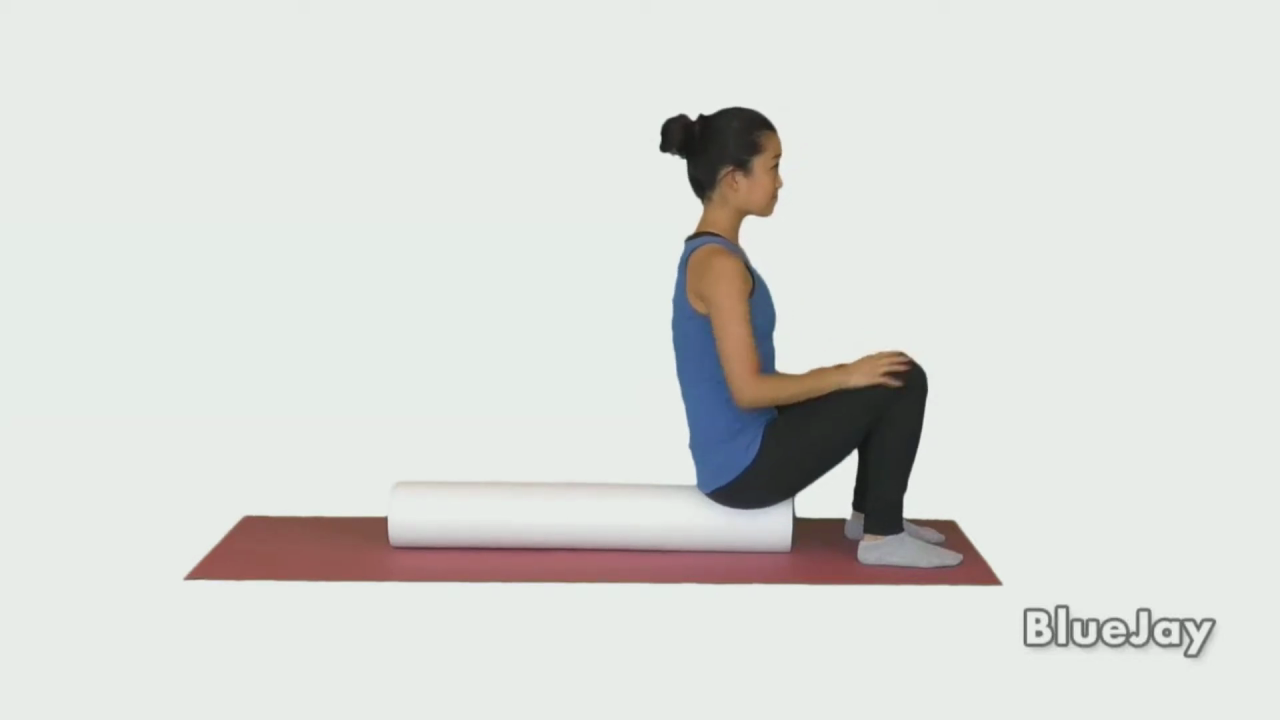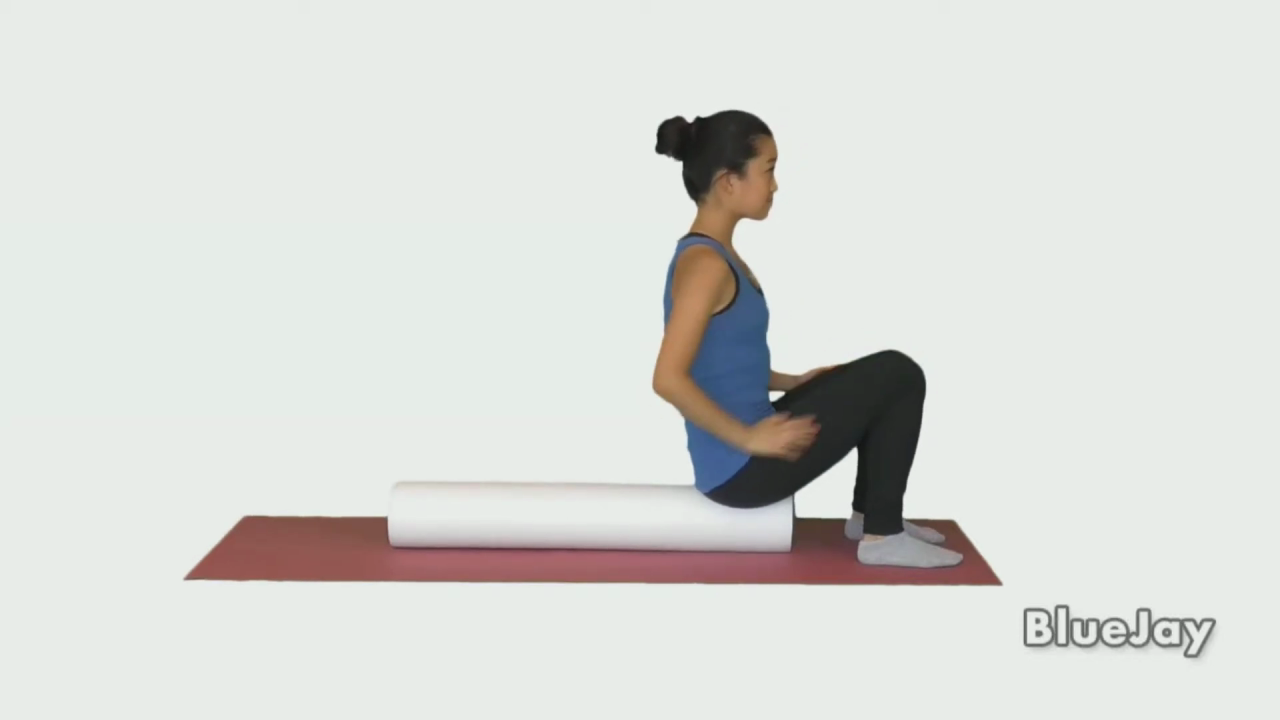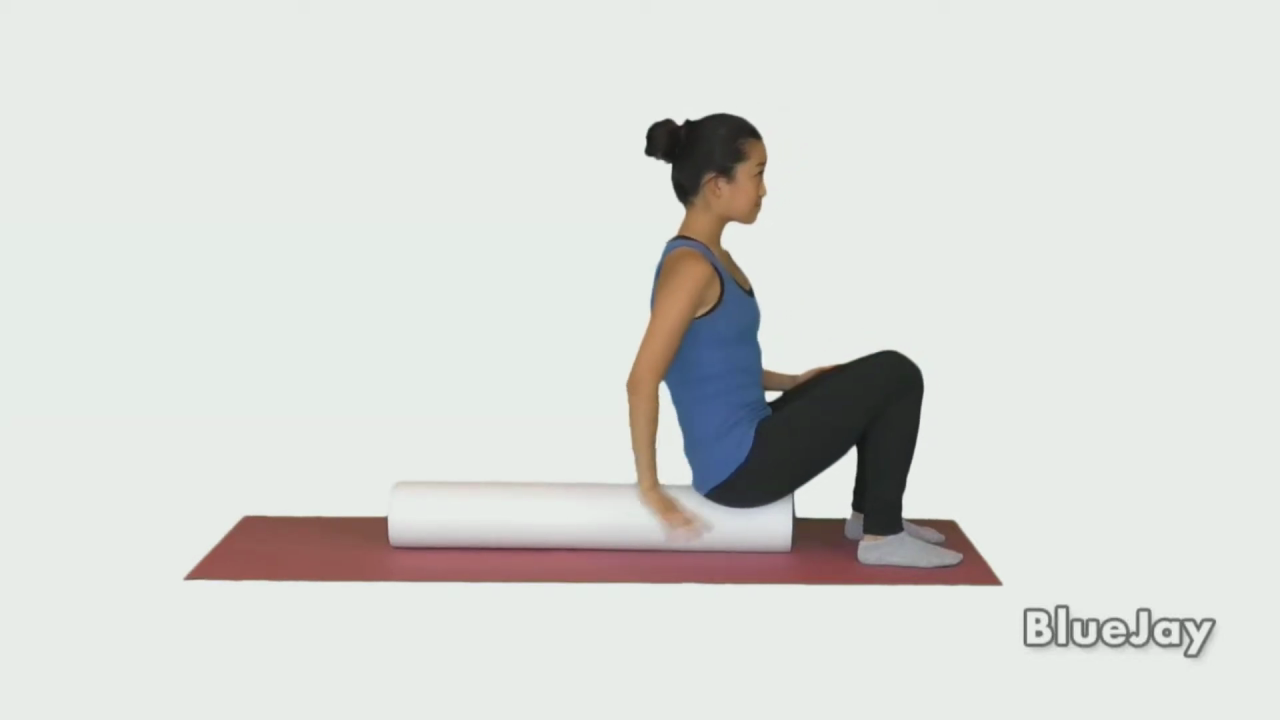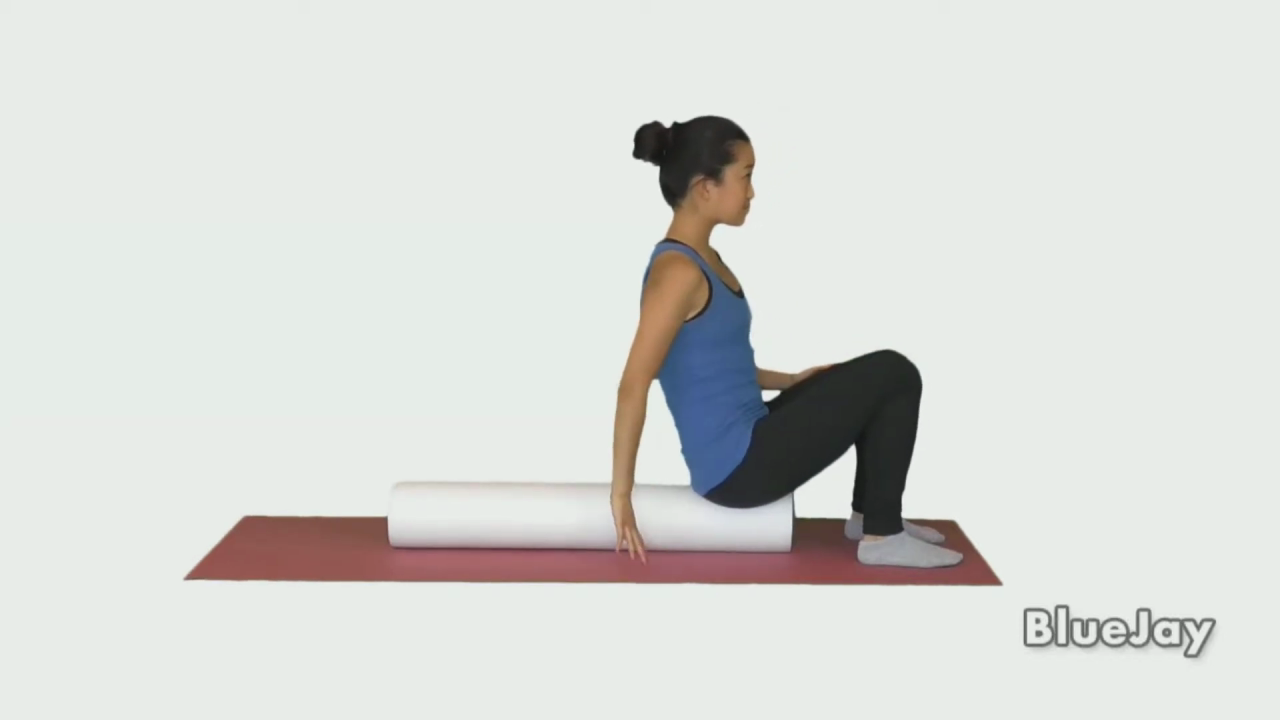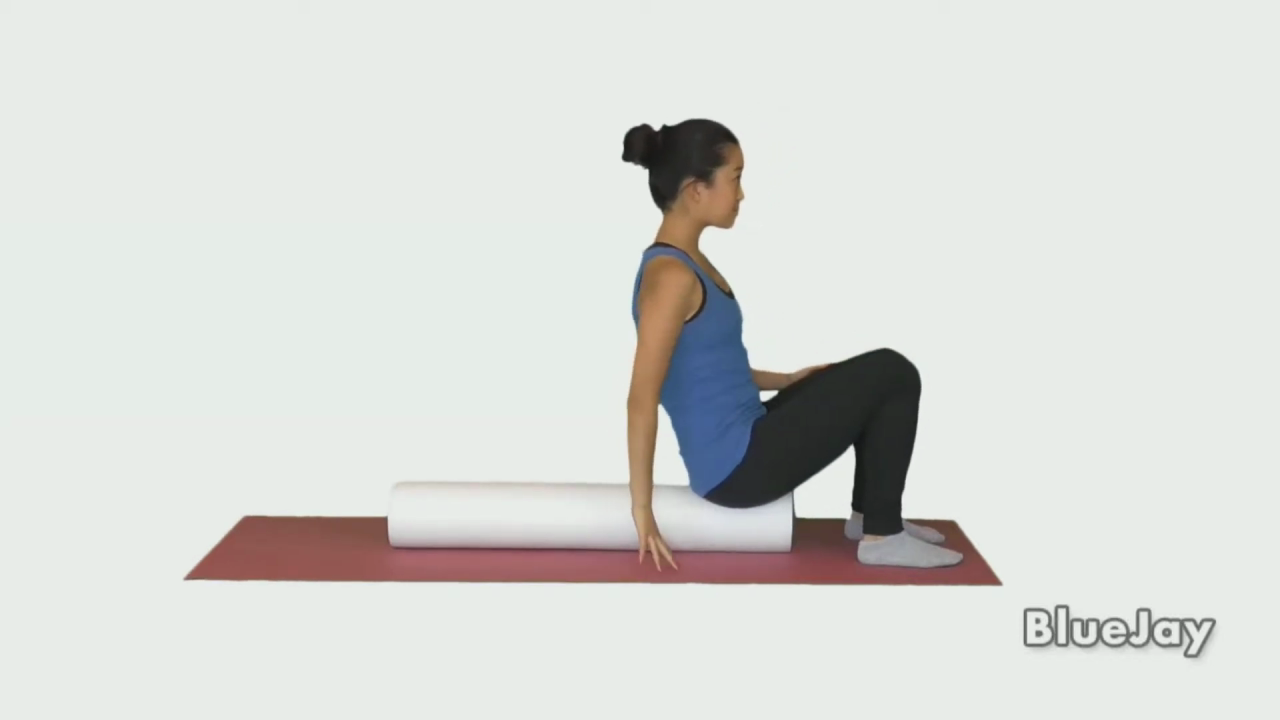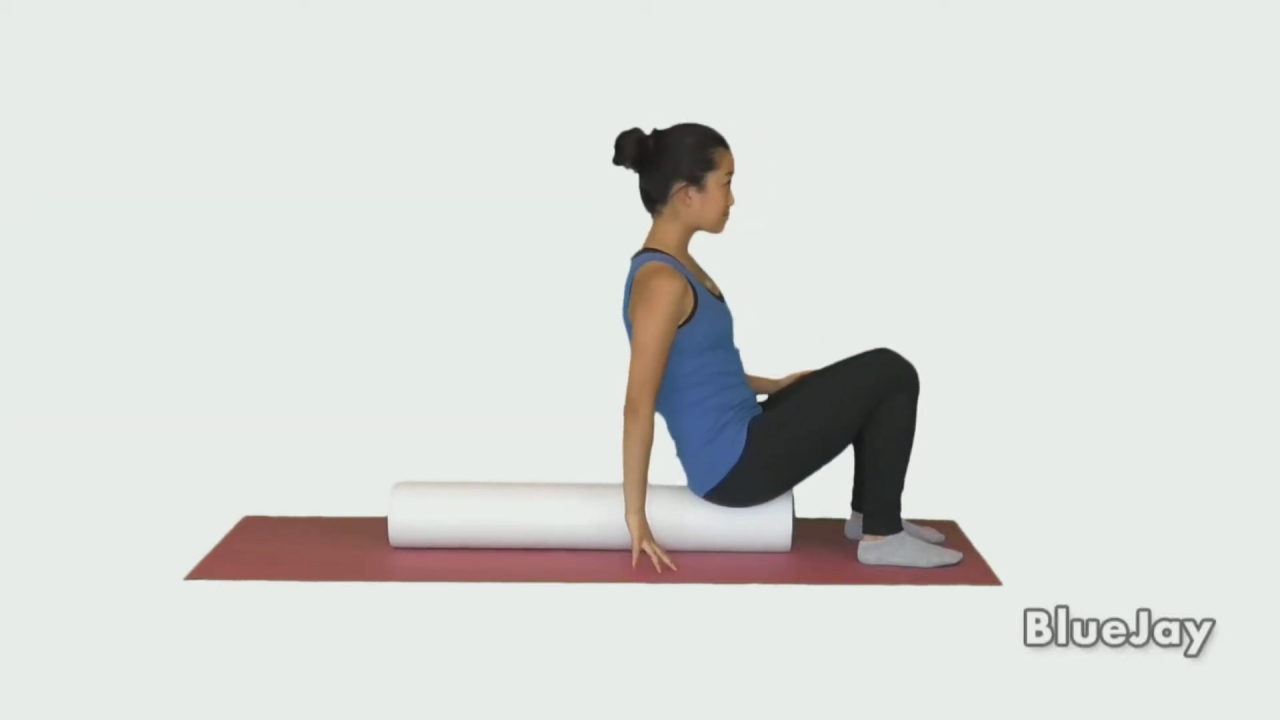
dt=0.3s
person 1, frame 1
left shoulder: (714, 251)
right shoulder: (719, 264)
right elbow: (745, 389)
left wrist: (815, 379)
right wrist: (840, 378)
left hip: (745, 451)
right hip: (744, 467)
left knee: (882, 378)
right knee: (903, 379)
left ankle: (869, 513)
right ankle: (882, 536)
person 1, frame 2
left shoulder: (715, 253)
right shoulder: (705, 264)
right elbow: (668, 379)
left wrist: (793, 383)
right wrist: (746, 439)
left hip: (744, 449)
right hip: (739, 467)
left knee: (888, 375)
right knee: (899, 376)
left ankle: (870, 513)
right ankle: (882, 536)
person 1, frame 3
left shoulder: (711, 256)
right shoulder: (690, 267)
right elbow: (642, 381)
left wrist: (792, 382)
right wrist: (650, 487)
left hip: (748, 445)
right hip: (740, 466)
left knee: (884, 377)
right knee: (896, 376)
left ankle: (869, 515)
right ankle: (882, 537)
person 1, frame 4
left shoulder: (702, 258)
right shoulder: (678, 271)
right elbow: (632, 387)
left wrist: (789, 380)
right wrist: (621, 497)
left hip: (745, 443)
right hip: (738, 466)
left knee: (881, 376)
right knee: (894, 375)
left ankle: (869, 514)
right ankle: (882, 537)
person 1, frame 5
left shoulder: (687, 260)
right shoulder: (671, 275)
right elbow: (642, 398)
left wrist: (786, 380)
right wrist: (642, 508)
left hip: (743, 442)
right hip: (737, 466)
left knee: (881, 373)
right knee: (894, 376)
left ankle: (868, 514)
right ankle: (881, 537)
person 1, frame 6
left shoulder: (673, 264)
right shoulder: (661, 281)
right elbow: (638, 405)
left wrist: (773, 385)
right wrist: (635, 515)
left hip: (738, 441)
right hip: (735, 465)
left knee: (878, 374)
right knee: (892, 375)
left ankle: (869, 514)
right ankle: (882, 536)
